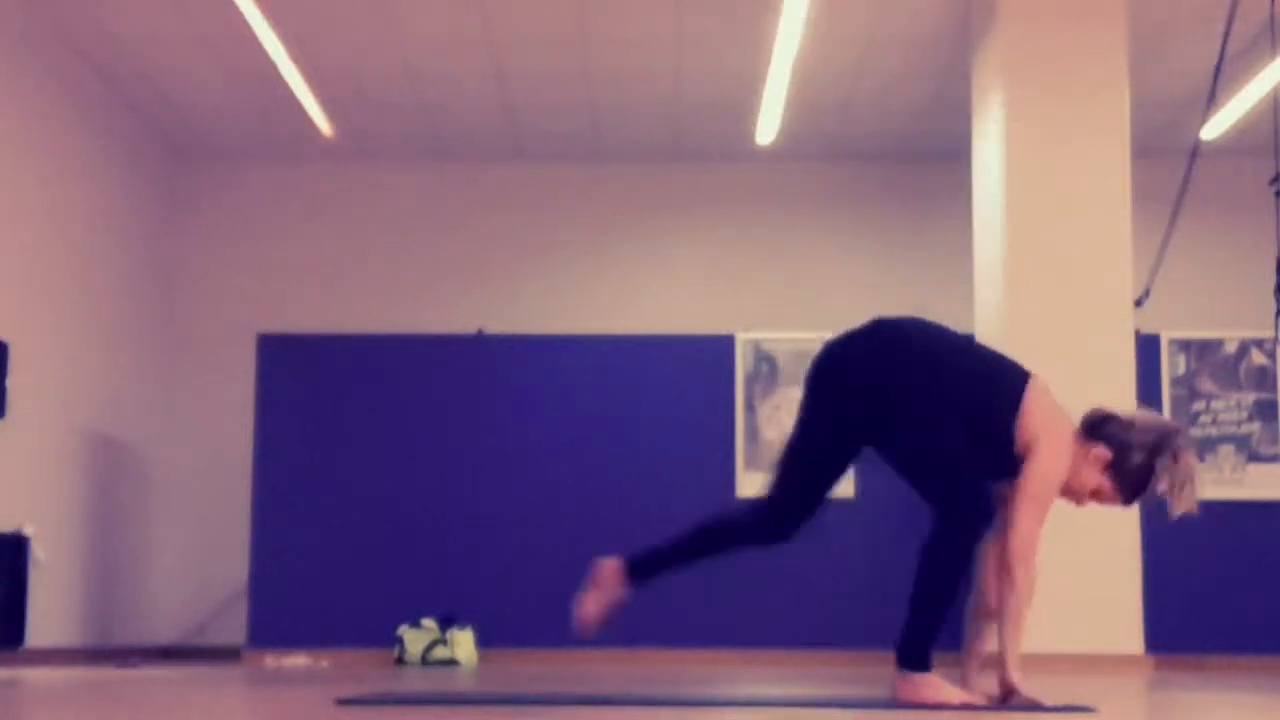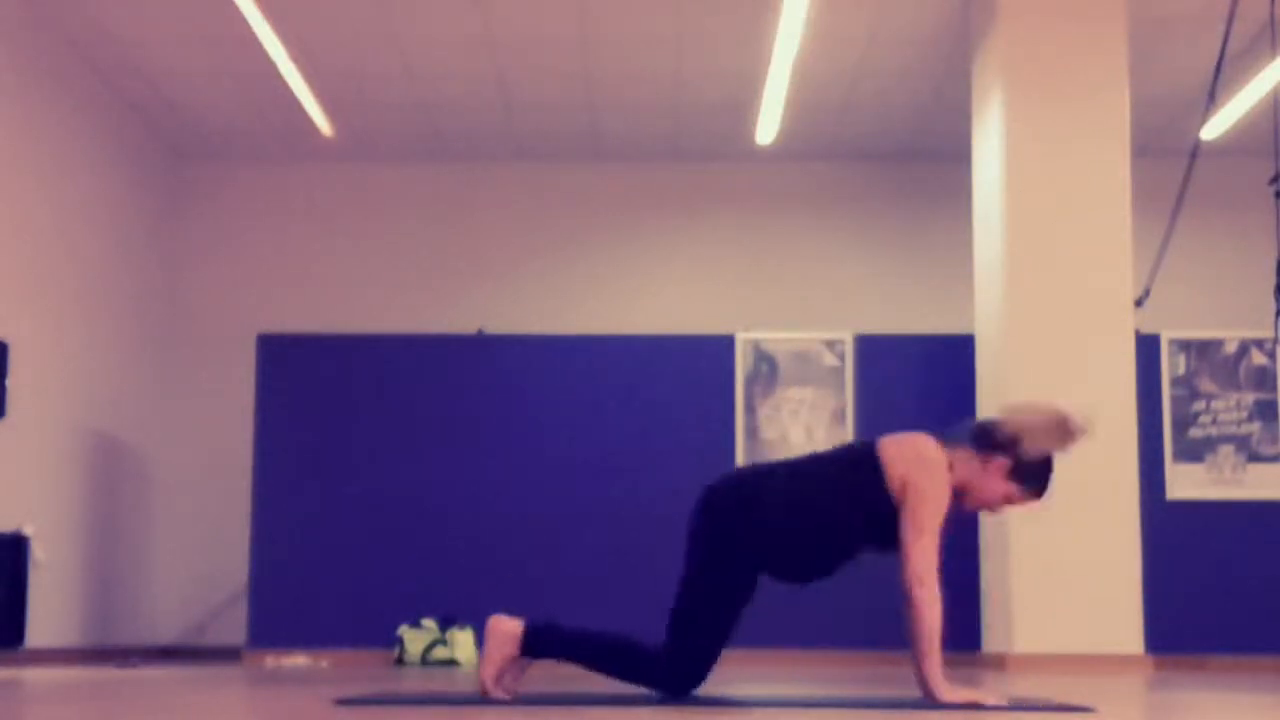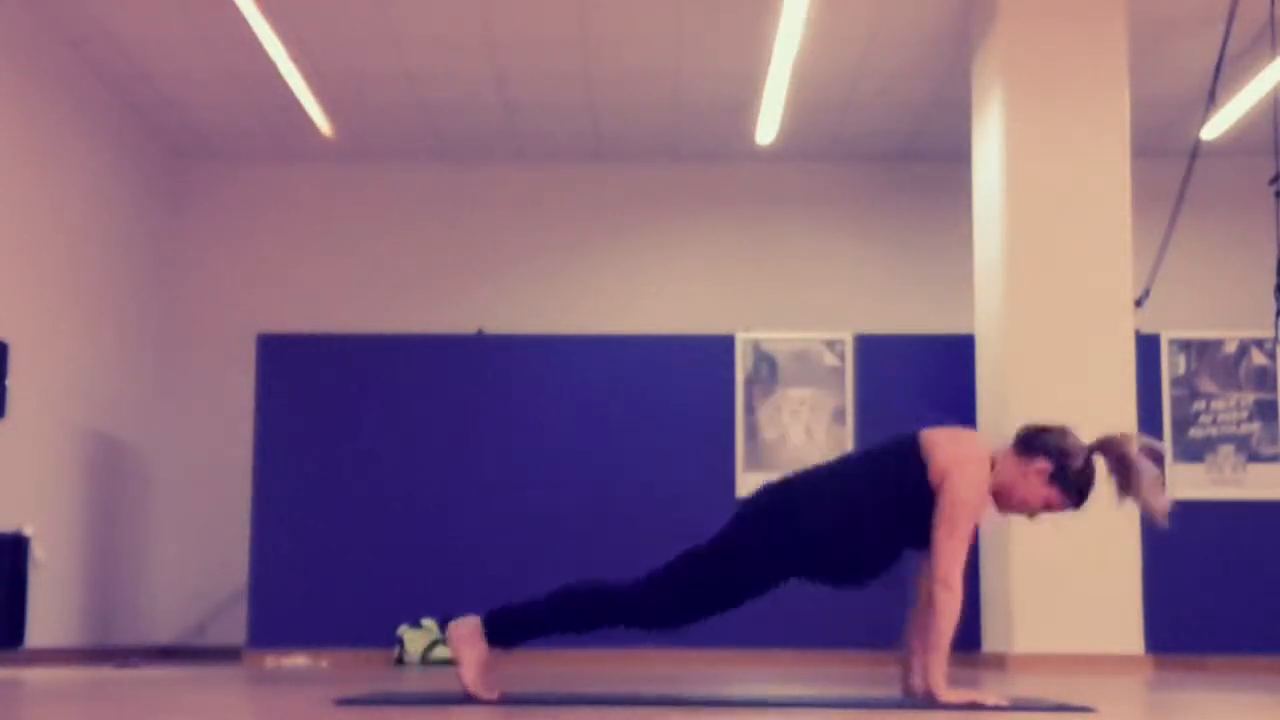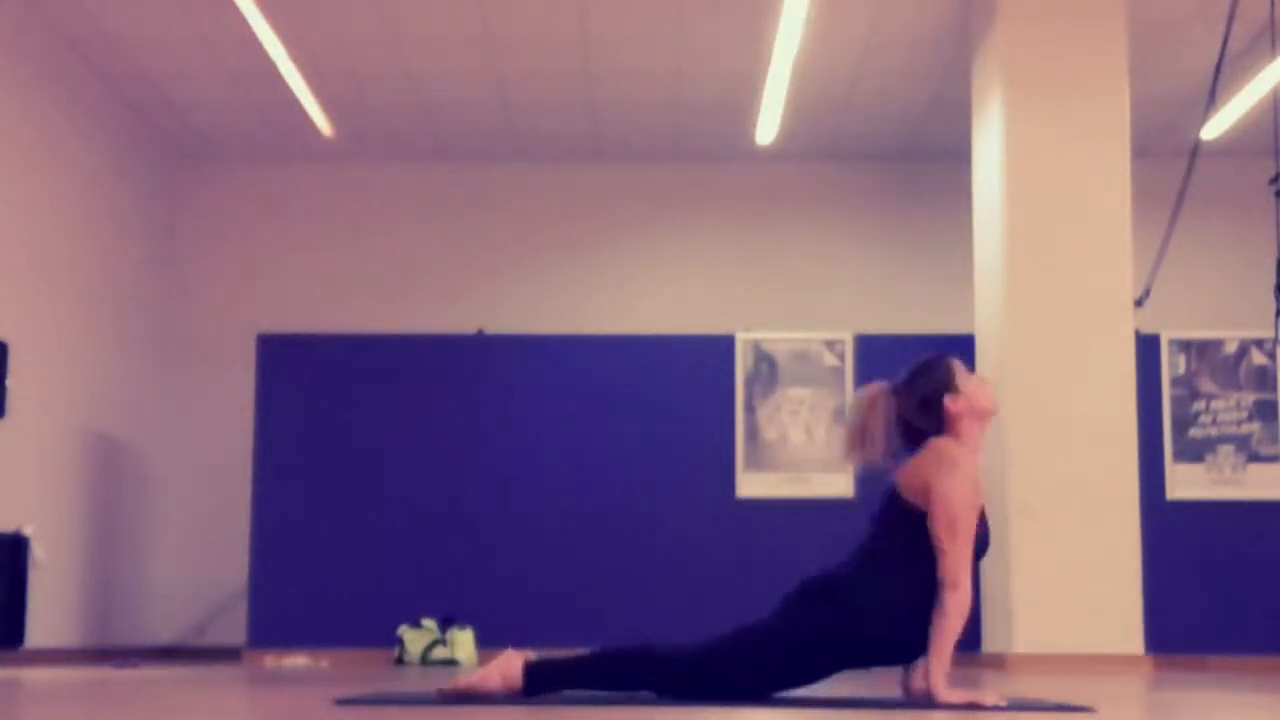
dt=1s
person 1, frame 1
right shoulder: (1049, 448)
left elbow: (1001, 555)
right elbow: (1019, 558)
left wrist: (974, 656)
right wrist: (1009, 666)
left hip: (856, 368)
right hip: (862, 373)
left knee: (780, 518)
right knee: (965, 511)
left ankle: (625, 574)
right ankle: (915, 674)
person 1, frame 2
left shoulder: (931, 466)
right shoulder: (931, 475)
left elbow: (922, 584)
right elbow: (921, 583)
left wrist: (932, 677)
right wrist: (937, 683)
left hip: (752, 517)
right hip: (741, 517)
left knee: (678, 671)
right knee: (682, 668)
right ankle: (524, 636)
person 1, frame 3
left shoulder: (971, 468)
right shoulder: (969, 472)
left elbow: (932, 586)
right elbow: (943, 582)
left wrist: (917, 672)
right wrist: (935, 684)
left hip: (803, 527)
right hip: (793, 528)
left knee: (665, 597)
right knee: (654, 600)
left ankle: (486, 630)
right ankle: (482, 631)
person 1, frame 4
left shoulder: (937, 465)
right shoulder: (956, 467)
left elbow: (938, 585)
right elbow: (956, 587)
left wrist: (922, 668)
right wrist: (938, 680)
left hip: (828, 618)
right hip: (829, 624)
left knee: (679, 666)
right knee: (684, 672)
left ankle: (527, 663)
right ankle: (523, 674)
